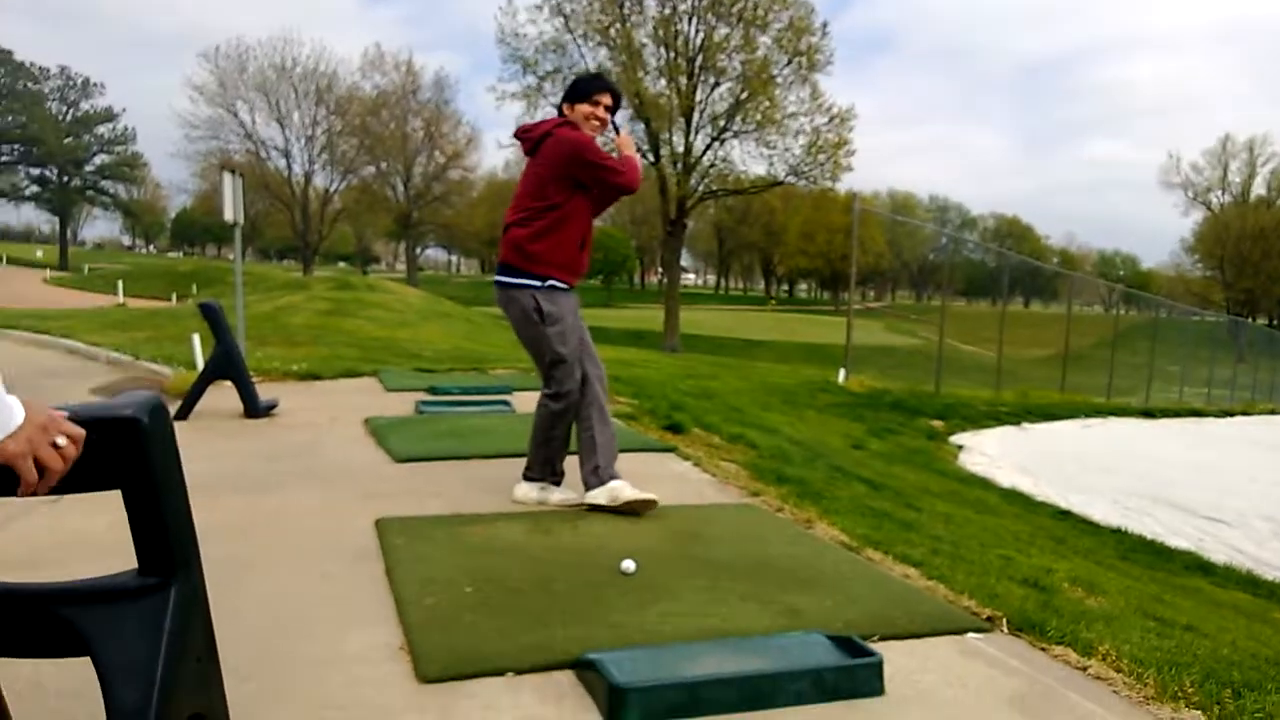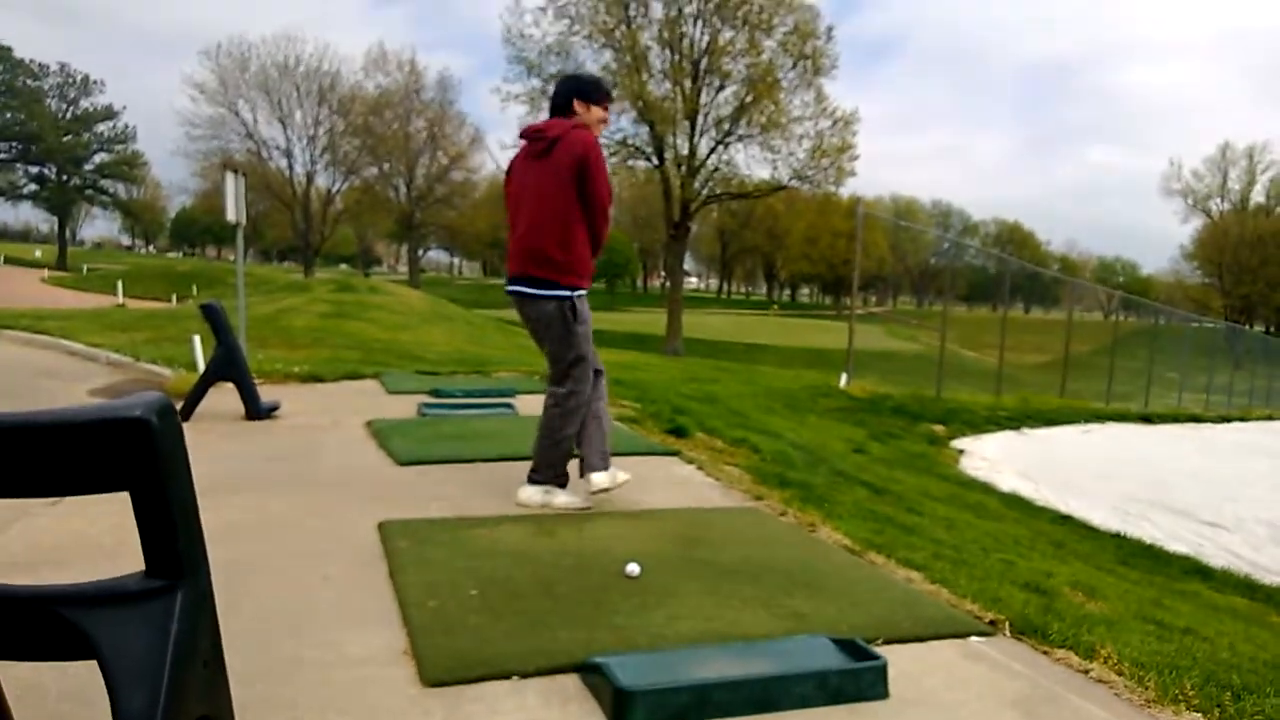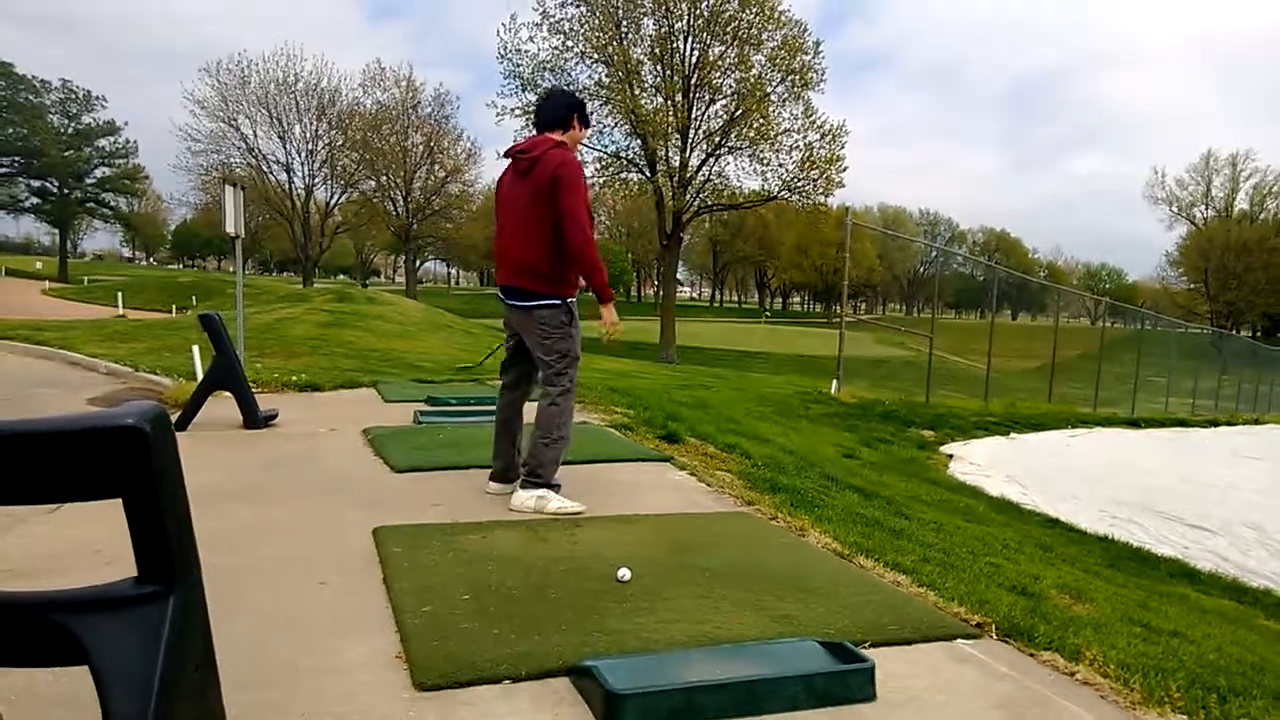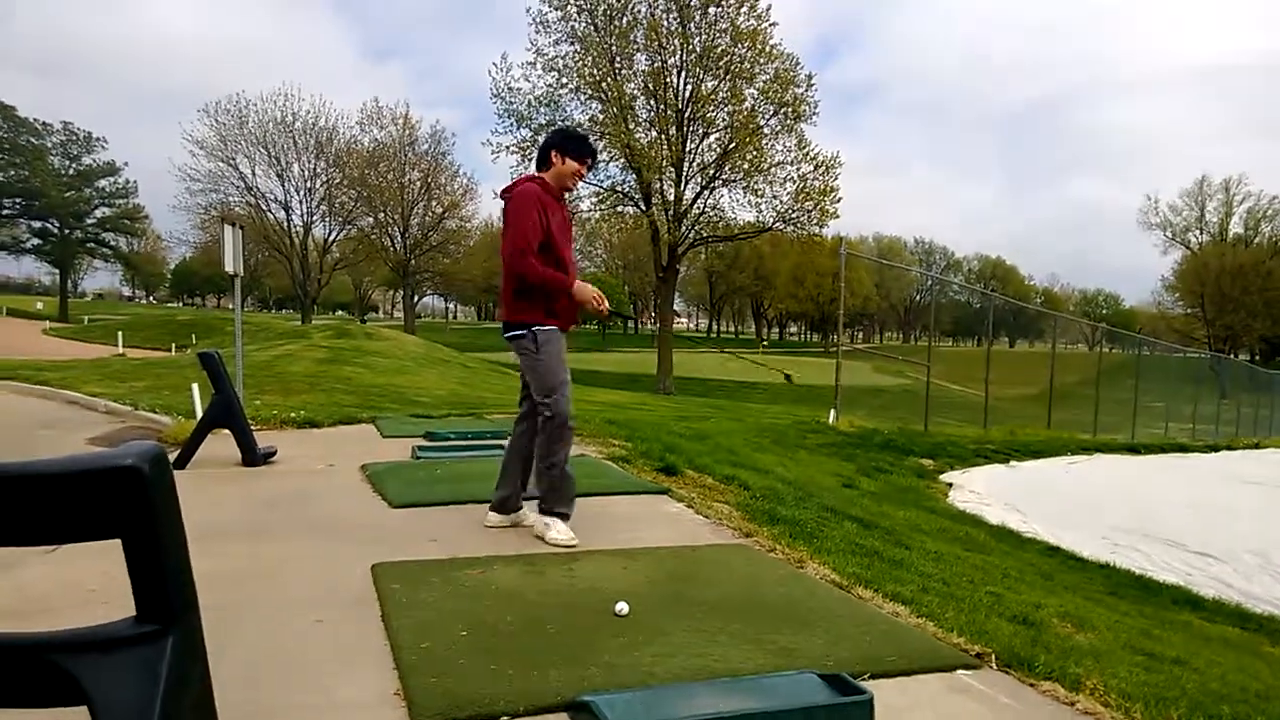
dt=0.5s
person 1, frame 1
left shoulder: (561, 149)
right shoulder: (571, 143)
left elbow: (588, 205)
right elbow: (627, 182)
left wrist: (616, 173)
right wrist: (630, 155)
left hip: (549, 284)
right hip: (532, 283)
left knee: (589, 377)
right knee: (564, 383)
left ankle: (602, 481)
right ankle: (537, 481)
person 1, frame 2
left shoulder: (524, 154)
right shoulder: (585, 144)
right elbow: (598, 214)
right wrist: (584, 258)
left hip: (525, 280)
right hip: (558, 284)
left knee: (589, 372)
right knee: (571, 381)
left ankle: (596, 468)
right ankle: (543, 483)
person 1, frame 3
left shoulder: (513, 168)
right shoulder: (564, 164)
right elbow: (578, 237)
right wrist: (605, 298)
left hip: (513, 290)
right hip: (548, 295)
left knee: (516, 380)
right knee: (559, 385)
left ankle: (504, 474)
right ankle: (535, 487)
person 1, frame 4
left shoulder: (559, 204)
right shoulder: (527, 195)
right elbow: (520, 263)
left wrist: (582, 291)
right wrist: (574, 287)
left hip: (548, 325)
right hip: (533, 325)
left knee: (533, 415)
right knee: (557, 414)
left ankle: (505, 505)
right ankle: (553, 512)
